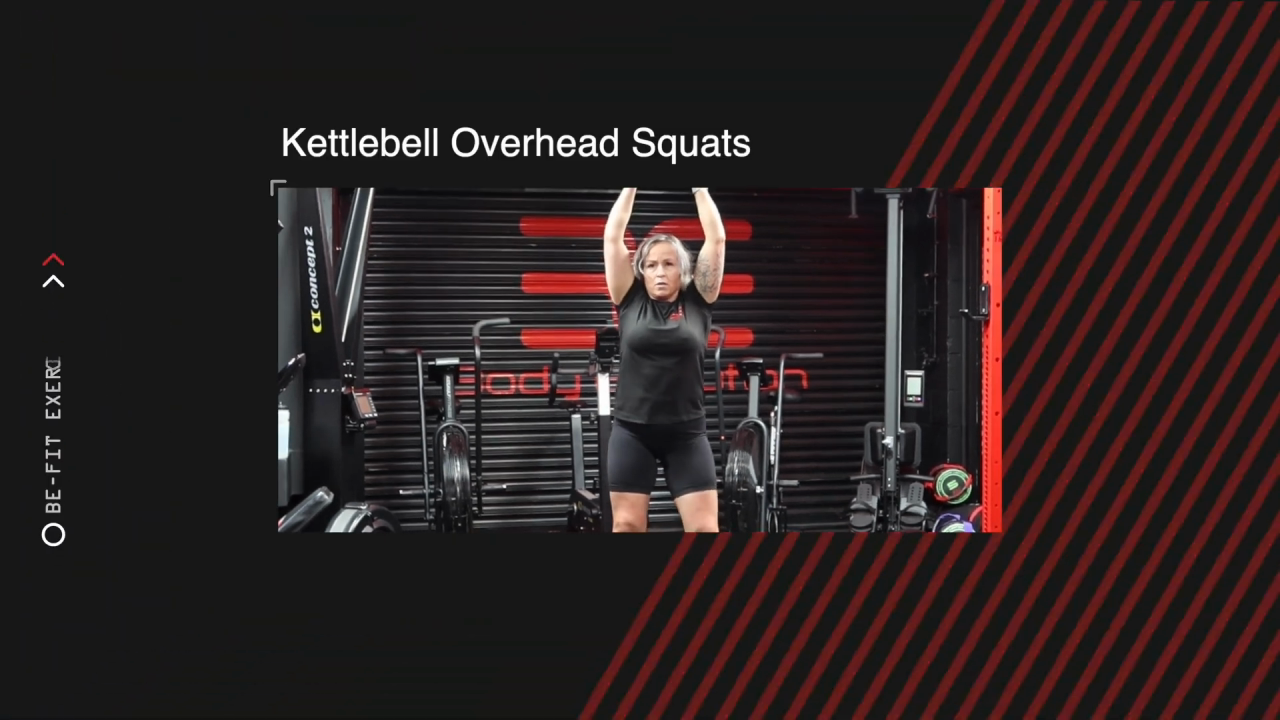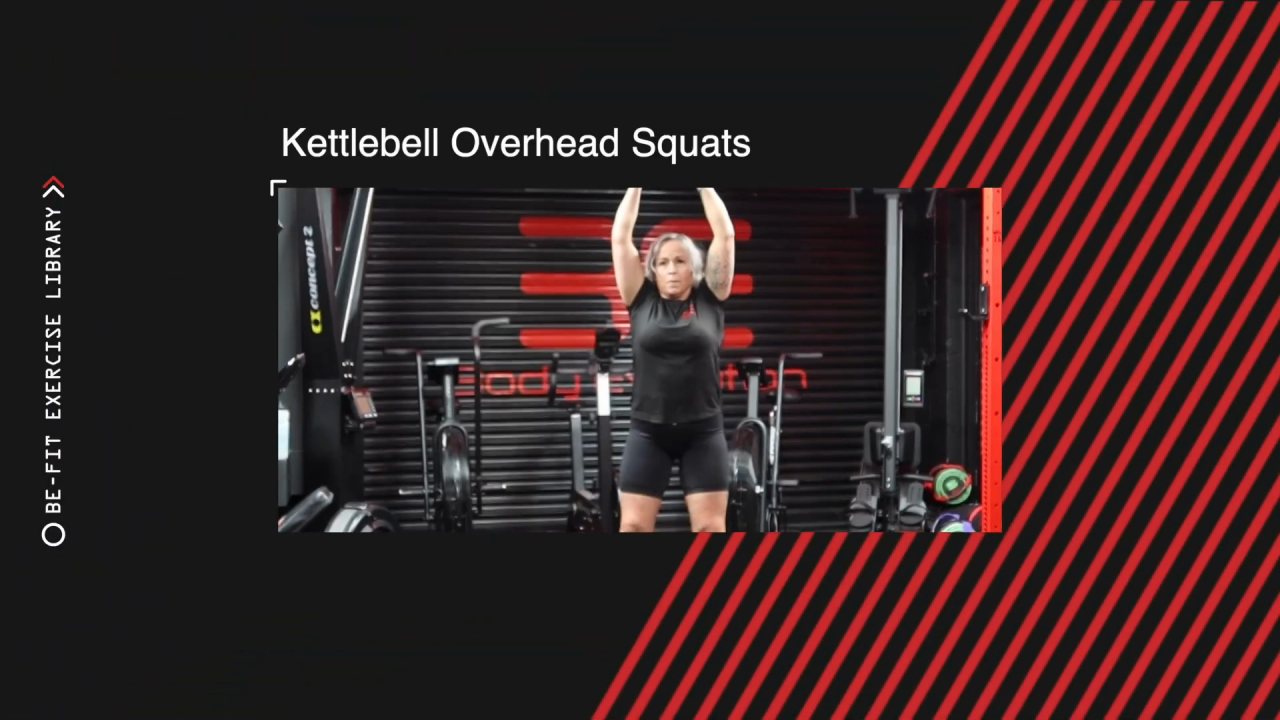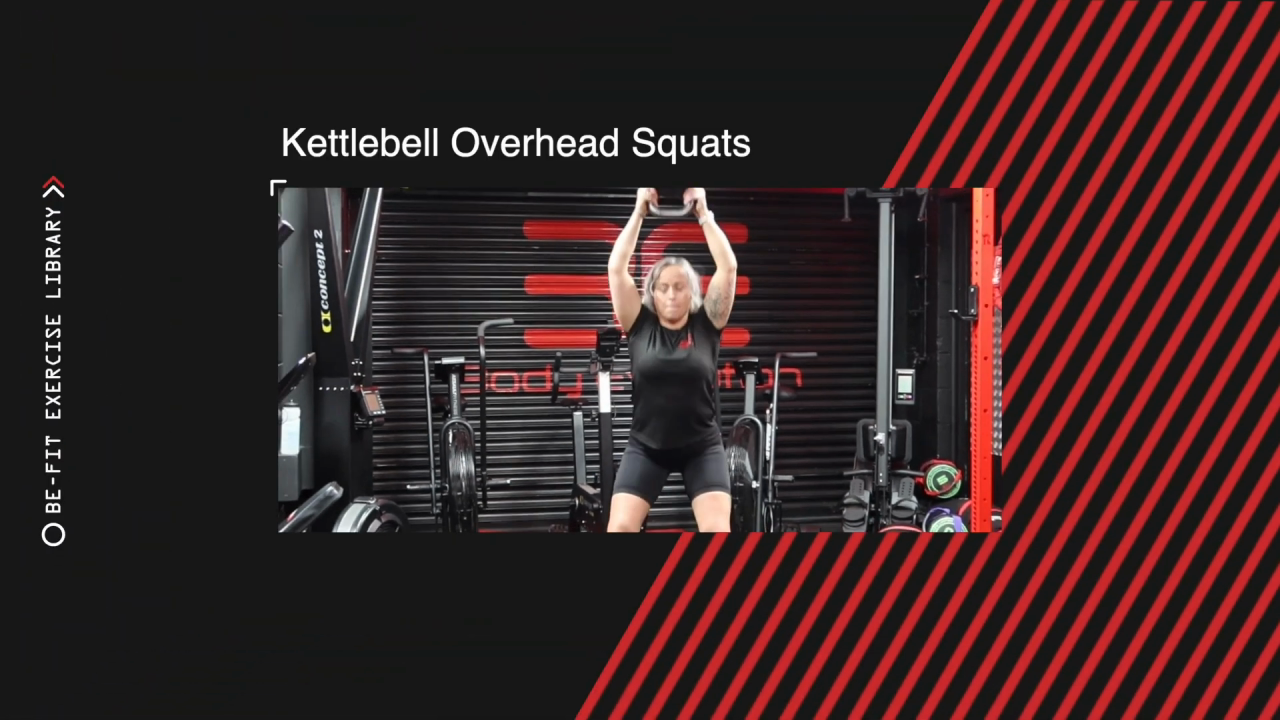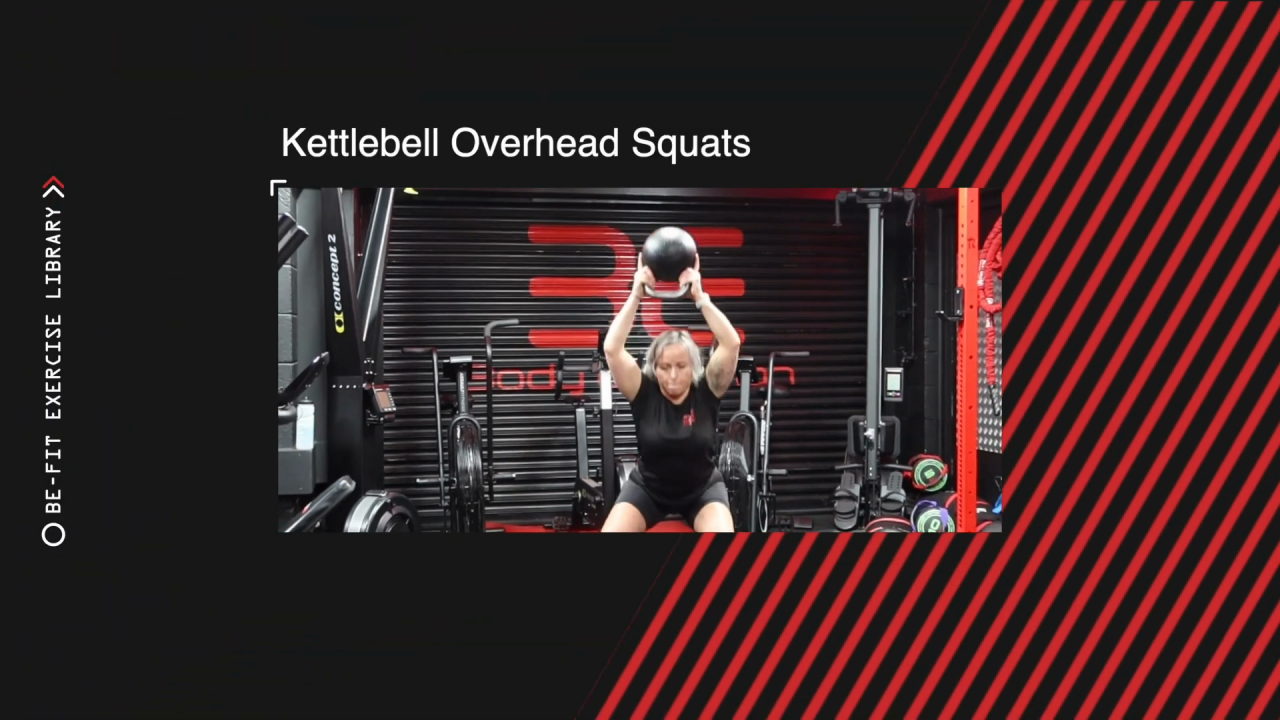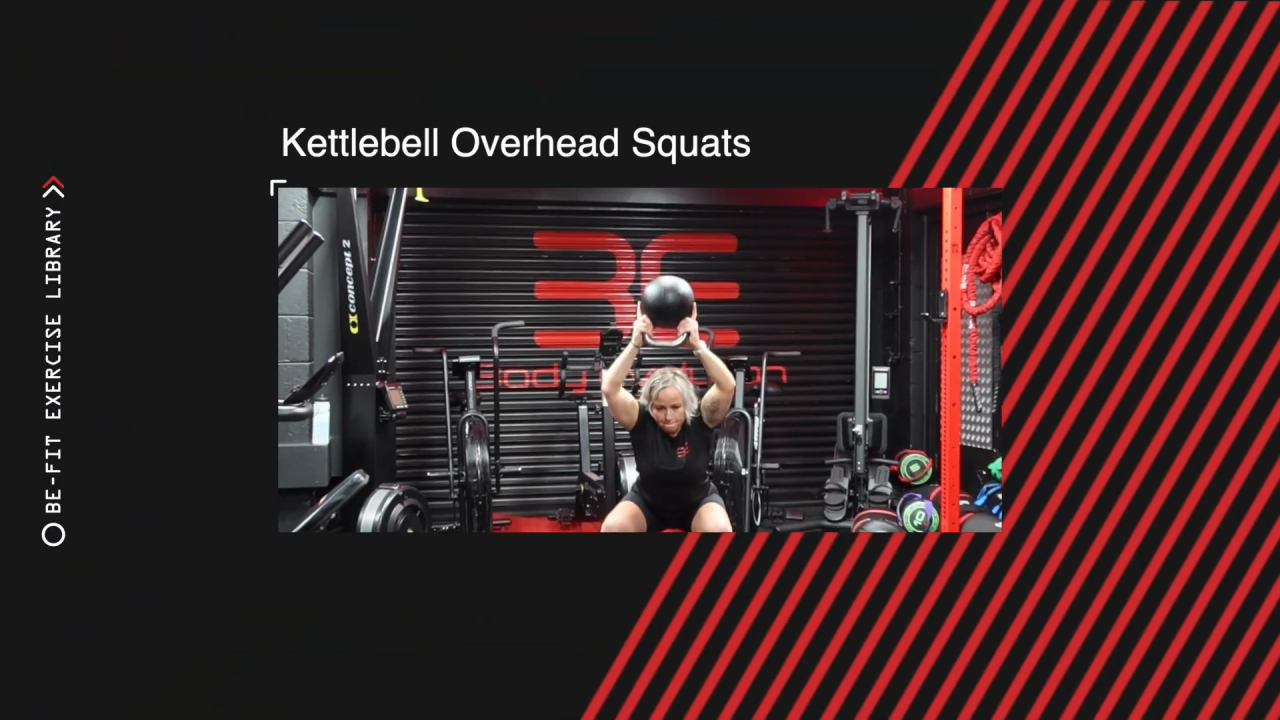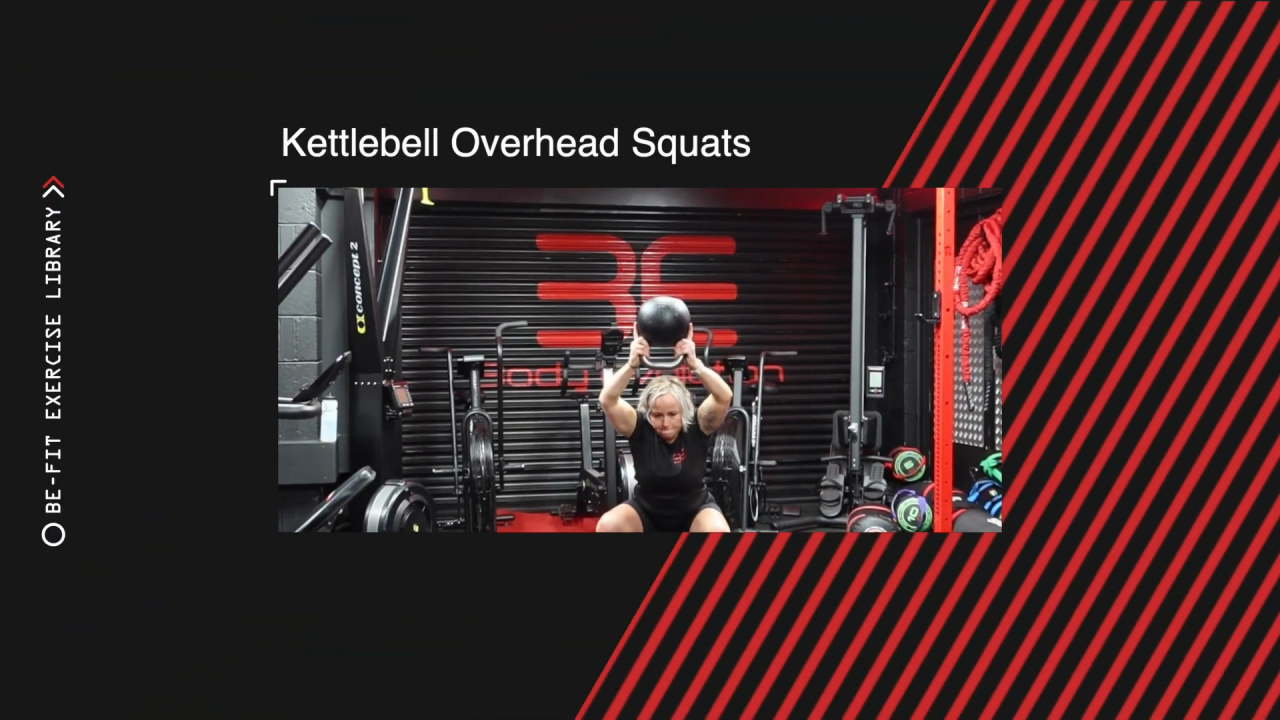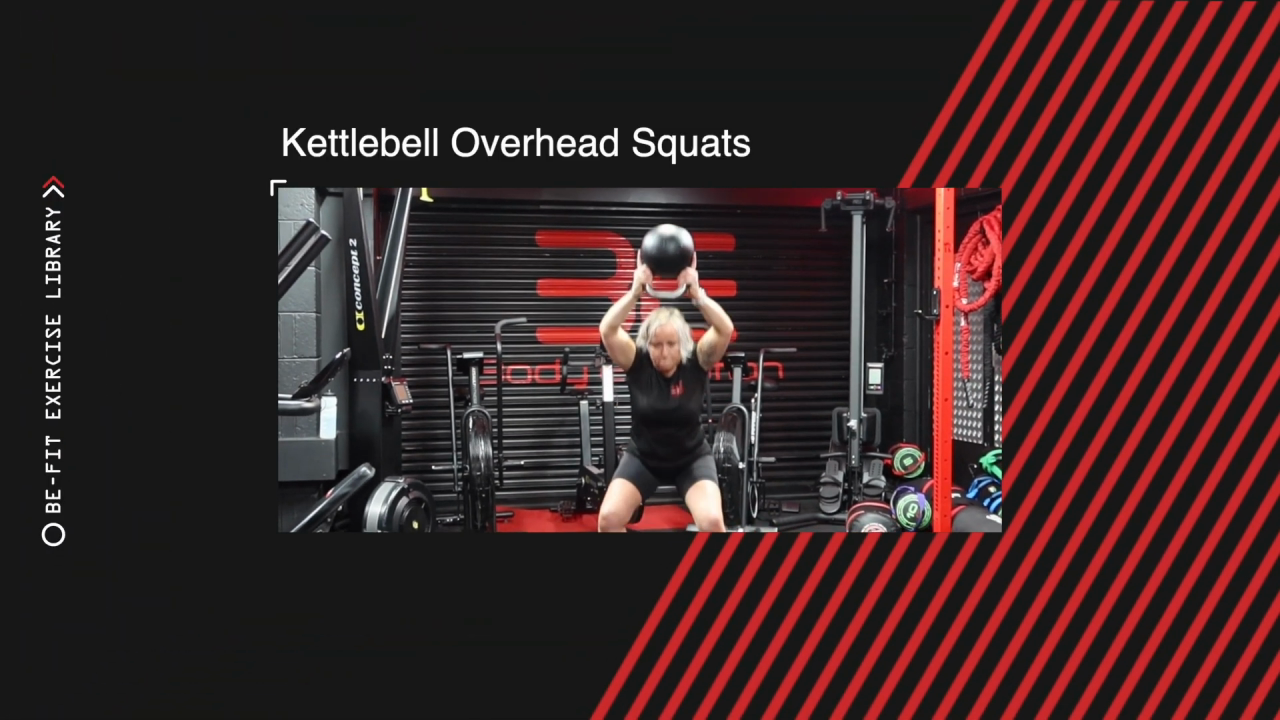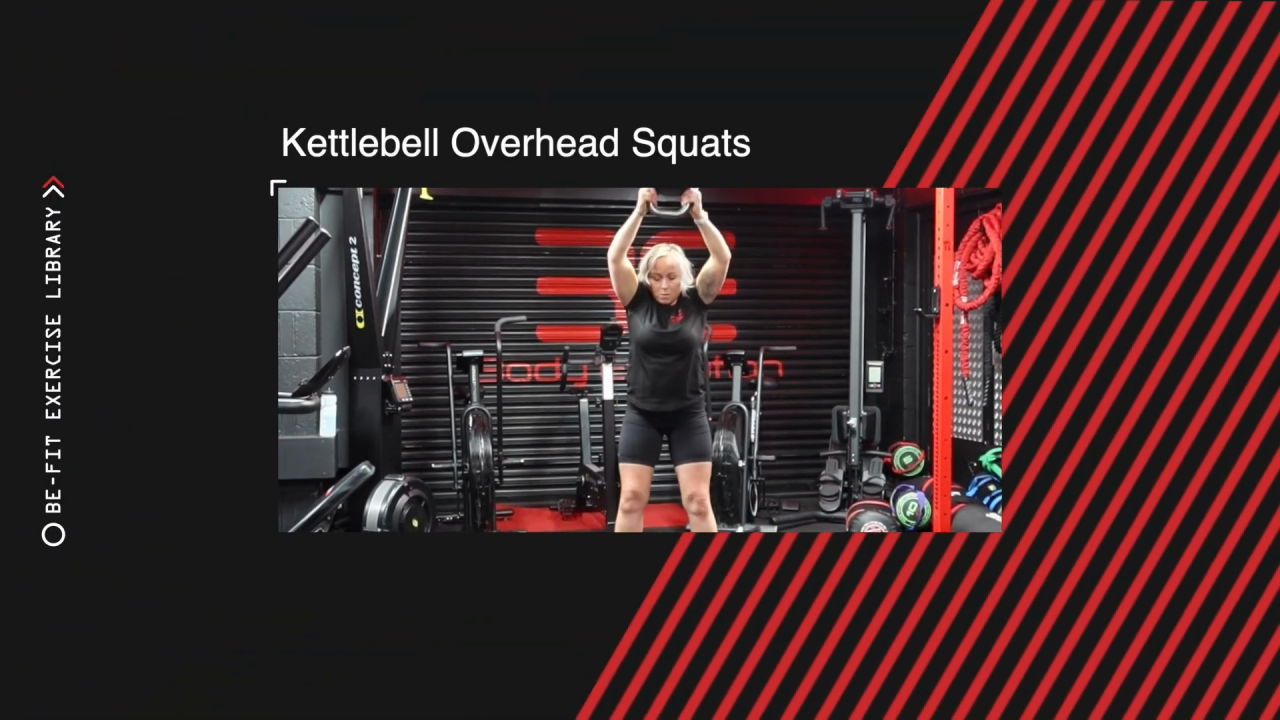
dt=0.4s
person 1, frame 1
left shoulder: (698, 301)
right shoulder: (630, 301)
left elbow: (716, 239)
right elbow: (612, 237)
left wrist: (698, 186)
right wrist: (631, 185)
left hip: (687, 433)
right hip: (633, 432)
left knee: (705, 529)
right knee: (627, 528)
person 1, frame 2
left shoulder: (709, 299)
right shoulder: (642, 300)
left elbow: (725, 235)
right elbow: (620, 238)
left wrist: (705, 188)
right wrist: (636, 187)
left hip: (702, 431)
right hip: (649, 431)
left knee: (710, 530)
right knee: (634, 526)
person 1, frame 3
left shoulder: (707, 324)
right shoulder: (640, 325)
left elbow: (728, 266)
right elbow: (617, 267)
left wrist: (703, 213)
right wrist: (639, 210)
left hip: (701, 448)
right hip: (647, 448)
left knee: (717, 533)
right knee: (621, 528)
person 1, frame 4
left shoulder: (707, 390)
right shoulder: (643, 391)
left elbow: (731, 343)
right elbow: (612, 347)
left wrist: (699, 296)
right wrist: (636, 294)
left hip: (701, 489)
right hip: (649, 489)
right knee: (612, 535)
person 1, frame 5
left shoulder: (701, 420)
right shoulder: (640, 420)
left elbow: (727, 386)
right elbow: (609, 388)
left wrist: (698, 345)
right wrist: (635, 343)
left hip: (697, 502)
right hip: (649, 502)
left knee: (720, 530)
right knee: (612, 527)
person 1, frame 6
left shoulder: (697, 427)
right shoulder: (639, 428)
left elbow: (725, 397)
right elbow: (607, 400)
left hip: (694, 511)
right hip: (648, 511)
left knee: (718, 532)
right knee: (608, 526)
person 1, frame 7
left shoulder: (696, 363)
right shoulder: (637, 362)
left elbow: (726, 329)
right elbow: (607, 331)
left wrist: (697, 293)
right wrist: (635, 292)
left hip: (691, 459)
right hip: (643, 458)
left knee: (711, 521)
right knee: (609, 517)
person 1, frame 8
left shoulder: (696, 300)
right shoulder: (637, 300)
left elbow: (722, 257)
right elbow: (615, 256)
left wrist: (698, 213)
right wrist: (640, 209)
left hip: (688, 415)
right hip: (642, 414)
left knee: (698, 502)
right knee: (631, 500)
